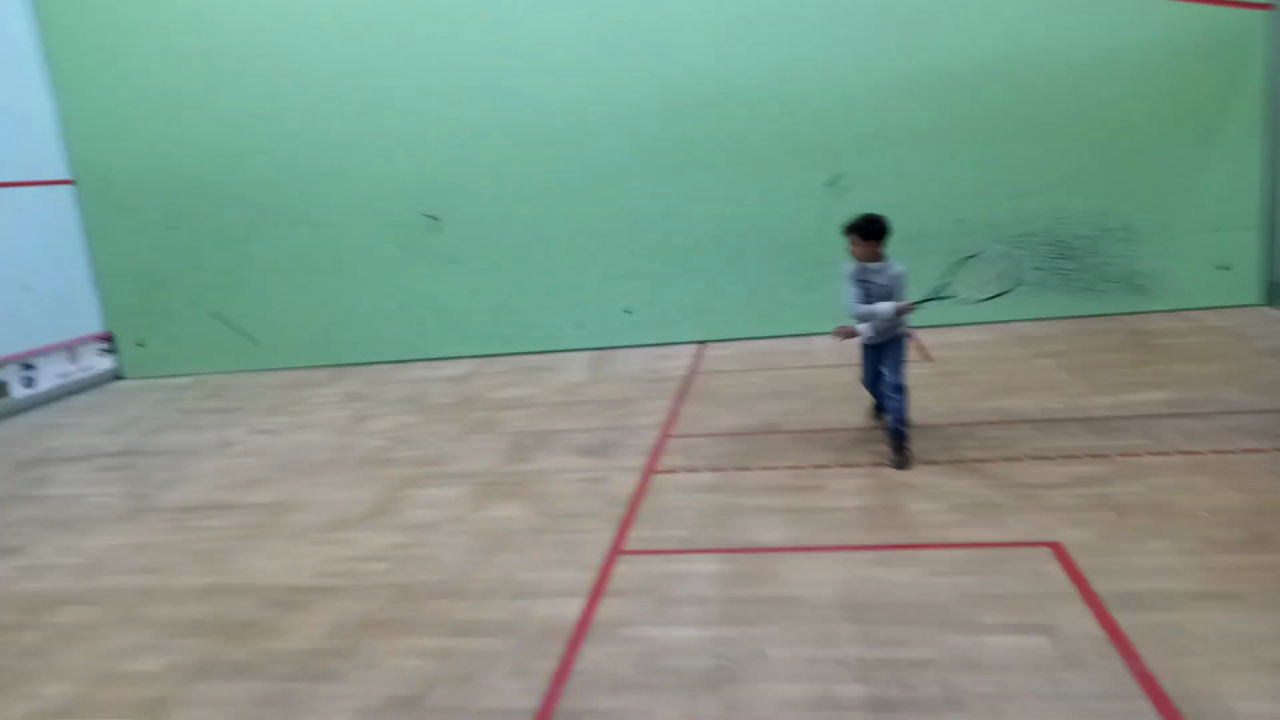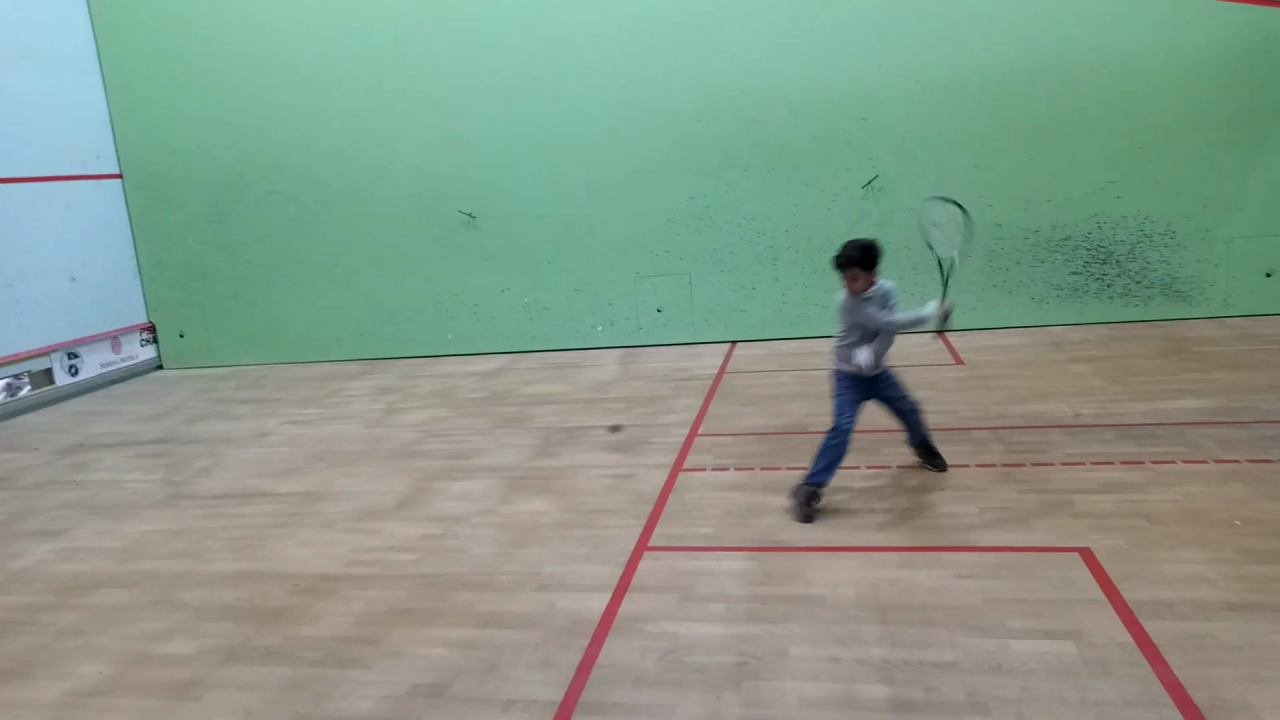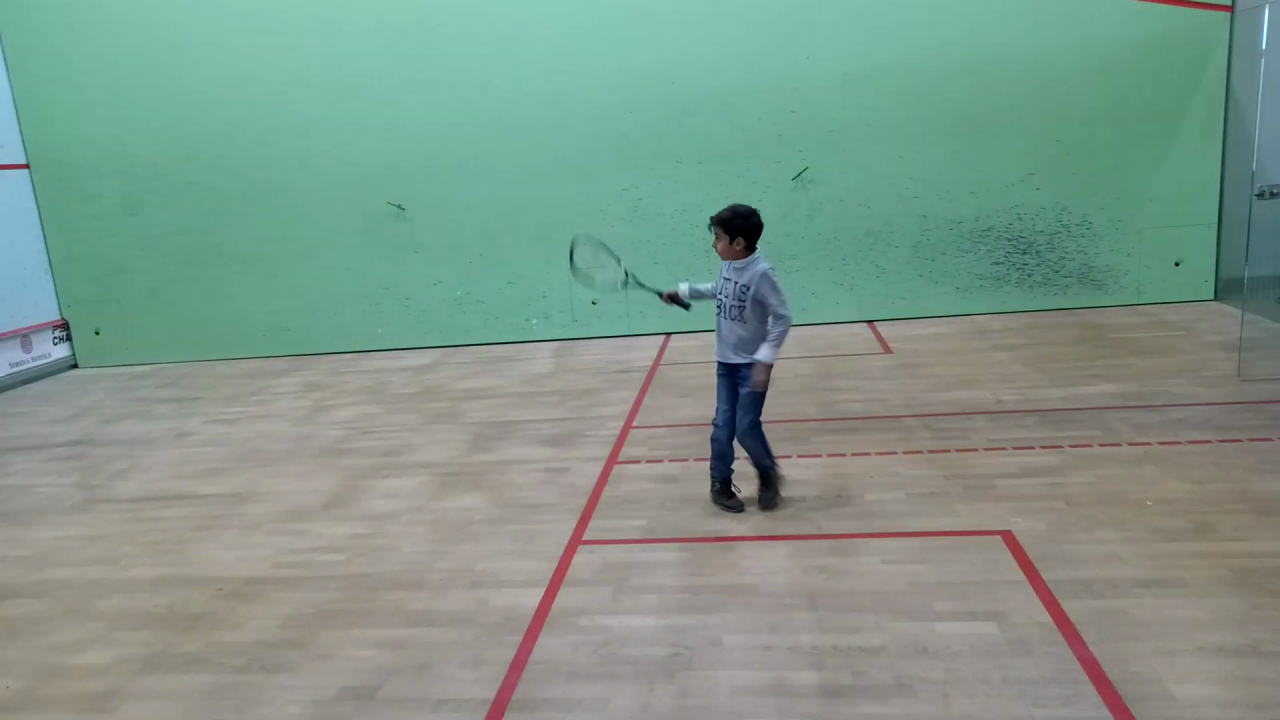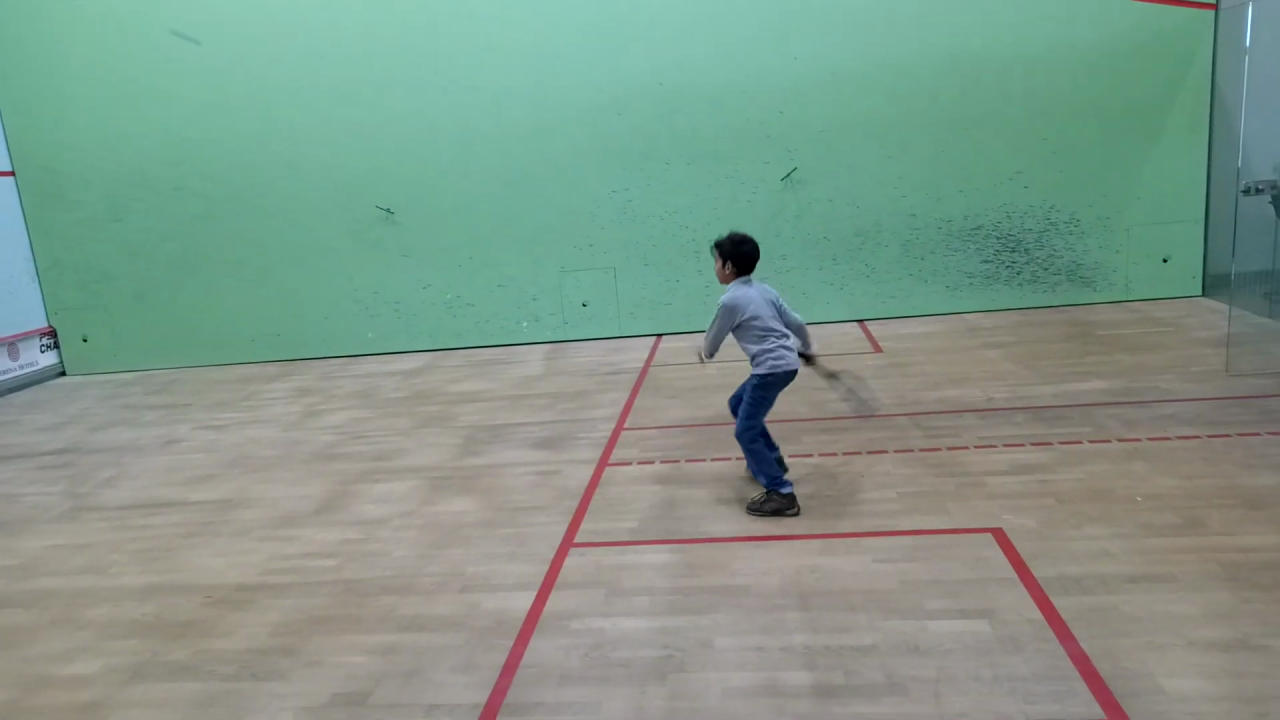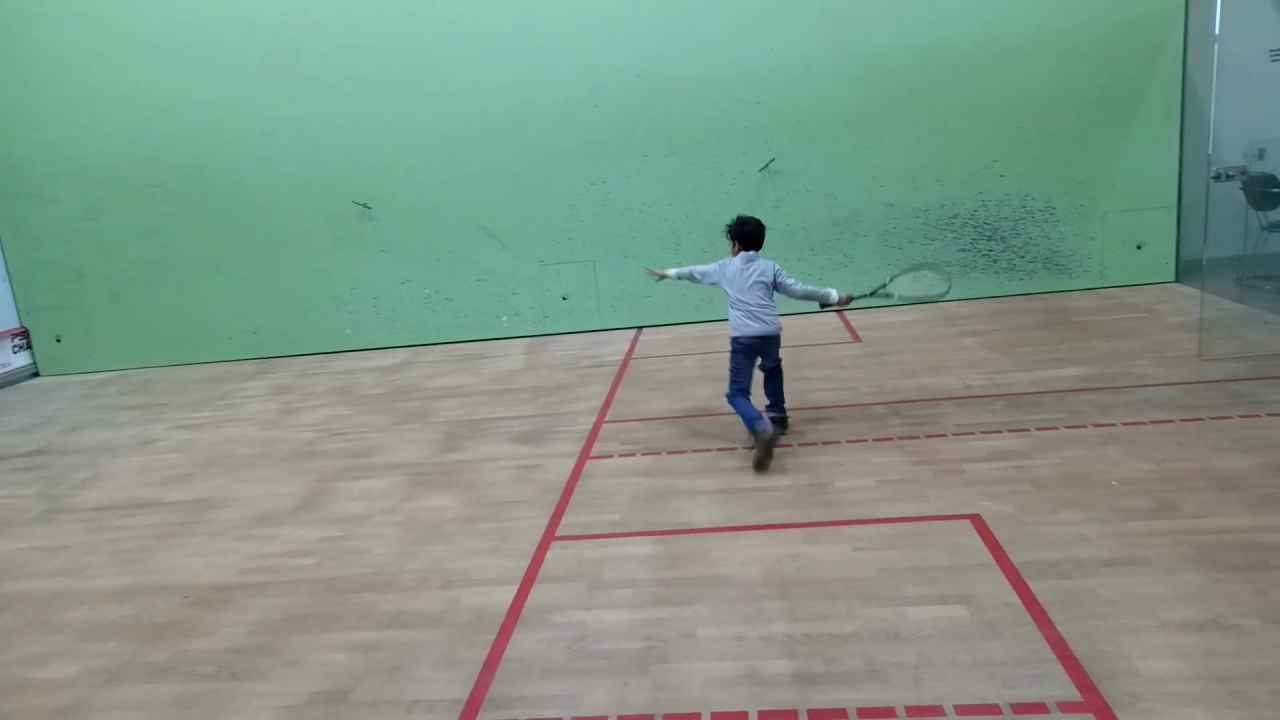
dt=0.5s
person 1, frame 1
left shoulder: (895, 272)
right shoulder: (853, 271)
left elbow: (895, 316)
right elbow: (858, 310)
left wrist: (859, 330)
right wrist: (892, 308)
left hip: (891, 336)
right hip: (869, 337)
left knee: (892, 385)
right knee: (871, 383)
left ankle: (898, 439)
right ankle: (883, 405)
person 1, frame 2
left shoulder: (886, 291)
right shoulder: (846, 301)
left elbow: (886, 337)
right elbow: (893, 323)
left wrist: (864, 359)
right wrist: (932, 312)
left hip: (876, 371)
right hip: (848, 374)
left knee: (910, 413)
right knee: (842, 428)
left ankle: (924, 450)
right ankle: (808, 490)
person 1, frame 3
left shoulder: (761, 273)
right shoulder: (728, 267)
left elbow: (781, 318)
left wrist: (765, 359)
right wrist: (683, 291)
left hip: (753, 364)
right hip: (726, 361)
left knee: (746, 427)
right knee: (724, 424)
left ankle: (768, 473)
right ankle: (720, 483)
person 1, frame 4
left shoulder: (730, 302)
right shoulder: (764, 290)
left elbow: (714, 338)
right elbow: (795, 323)
left wrist: (706, 352)
right wrist: (806, 349)
left hip: (773, 370)
right hip: (784, 364)
left knee: (746, 430)
right knee: (737, 404)
left ankle: (781, 494)
right ankle: (772, 462)
person 1, frame 5
left shoulder: (726, 267)
right shoulder: (770, 268)
left elbow: (696, 272)
right elbow: (797, 290)
left wrist: (669, 273)
right wrist: (833, 296)
left hip: (743, 336)
right hip: (770, 333)
left knee: (737, 393)
right knee: (772, 368)
left ankle: (762, 429)
right ankle: (777, 416)
